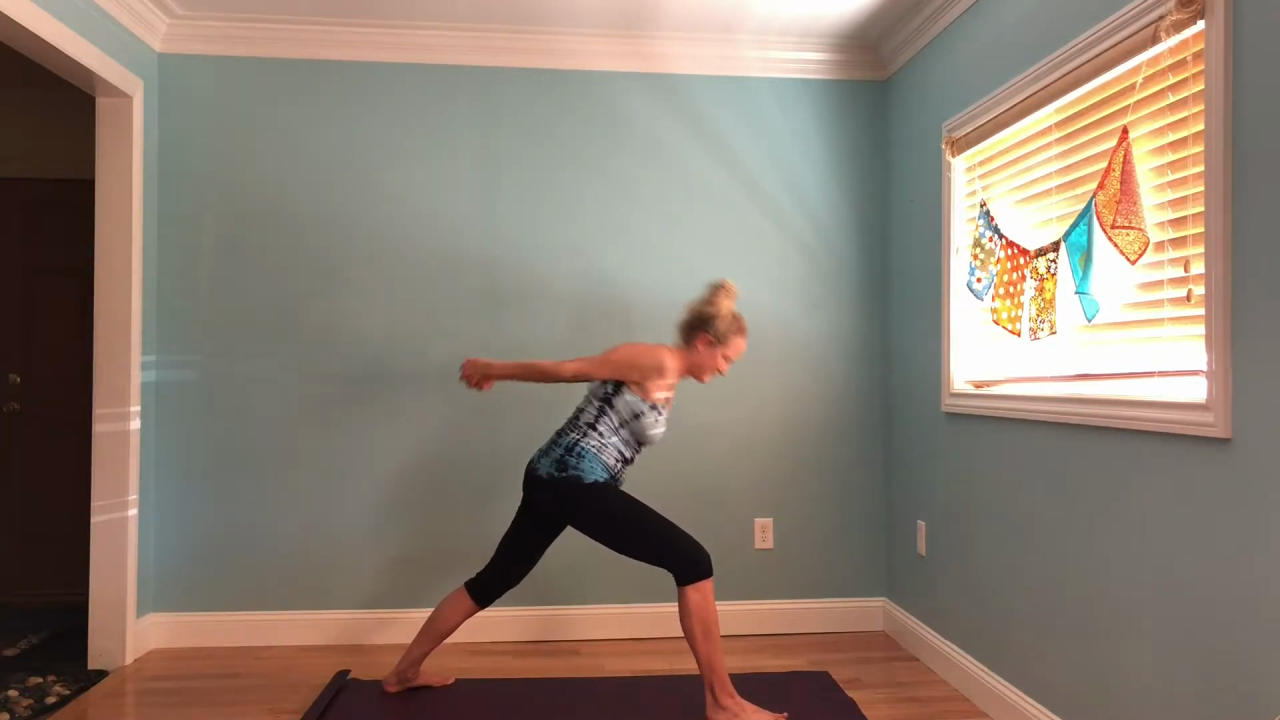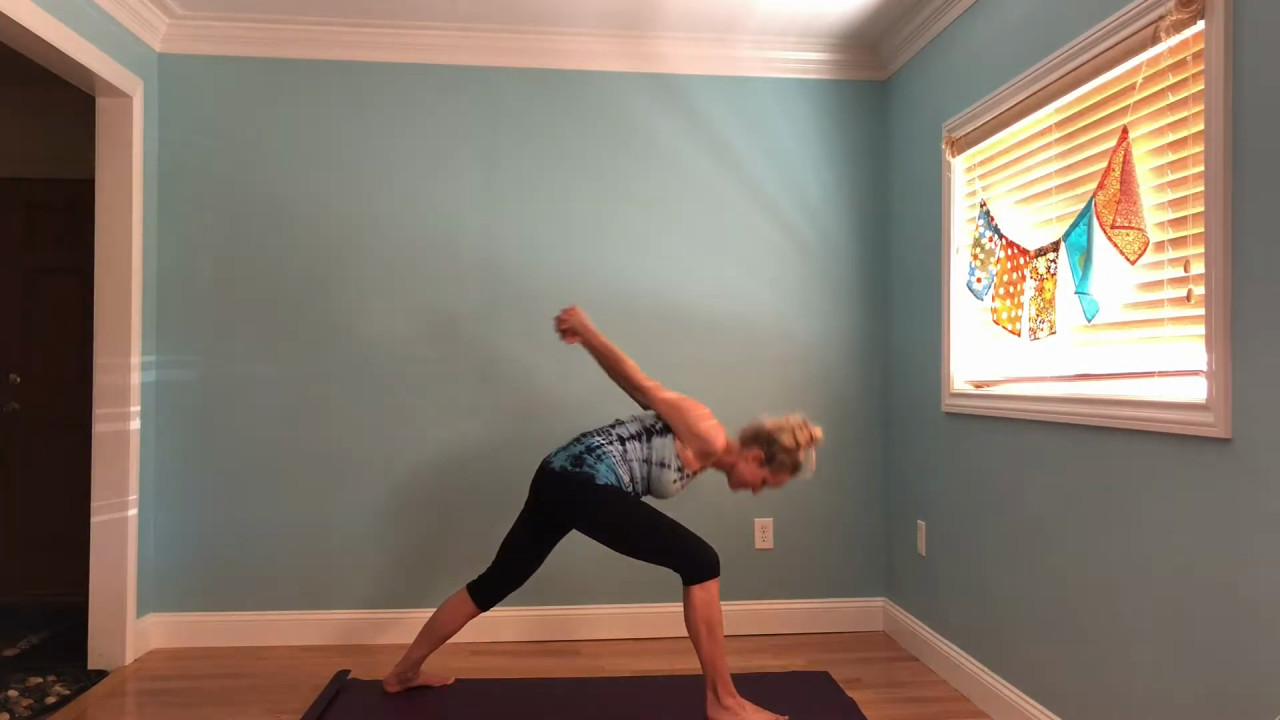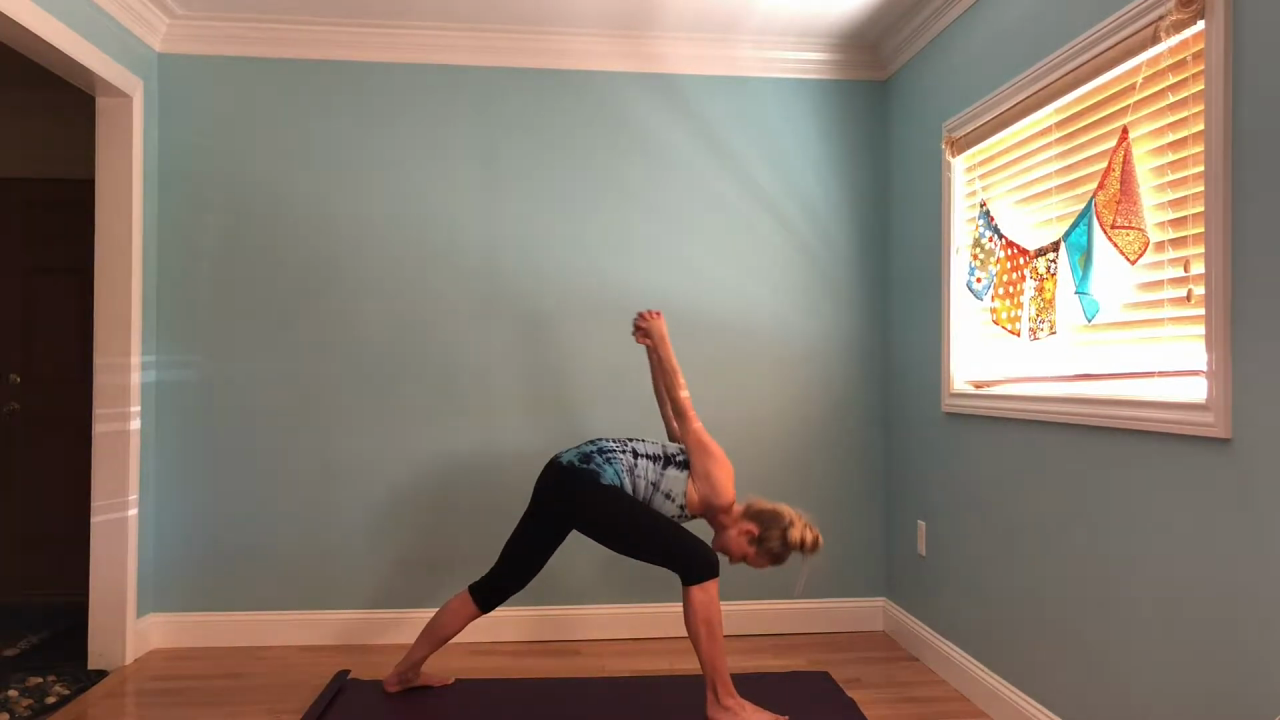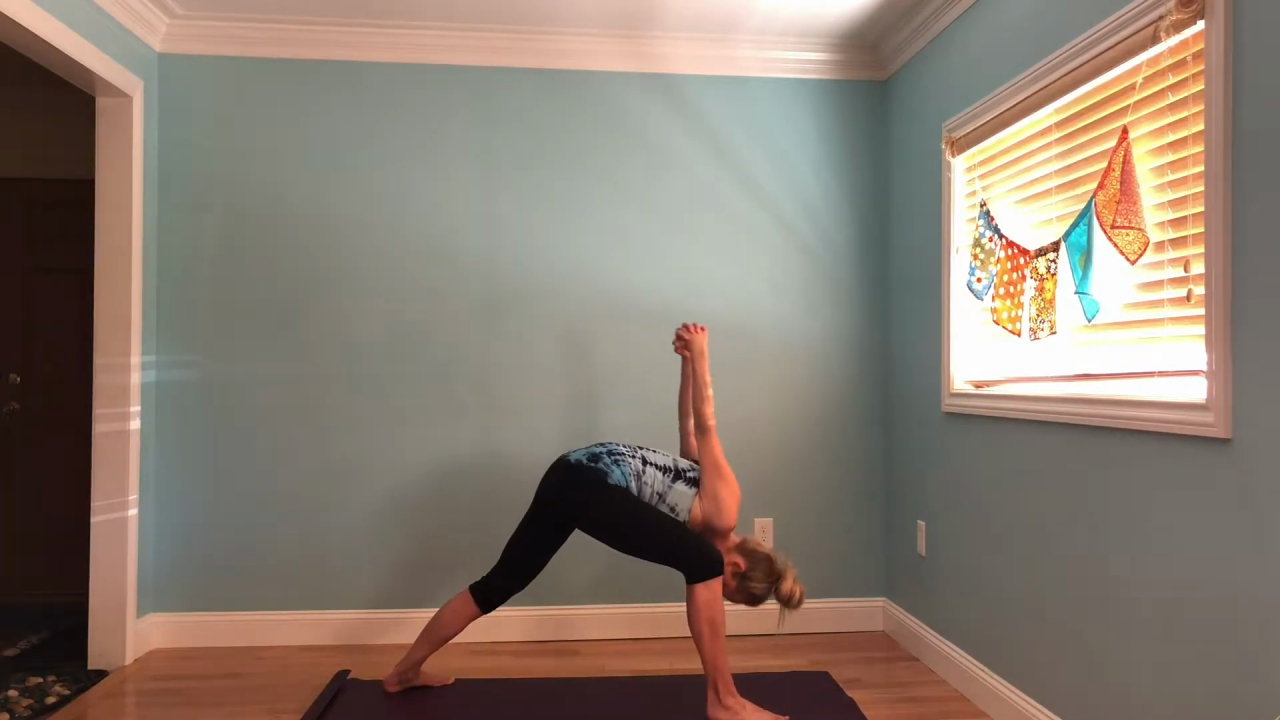
dt=0.5s
person 1, frame 1
left shoulder: (665, 379)
right shoulder: (658, 360)
left elbow: (570, 373)
right elbow: (567, 370)
right wrist: (495, 370)
left hip: (556, 478)
right hip: (576, 480)
left knee: (493, 579)
right knee: (692, 562)
left ankle: (404, 670)
person 1, frame 2
left shoulder: (704, 448)
right shoulder: (711, 440)
left elbow: (639, 388)
right elbow: (642, 386)
left wrist: (585, 335)
right wrist: (587, 332)
left hip: (562, 478)
right hip: (584, 482)
left knee: (496, 581)
right knee: (700, 563)
left ankle: (405, 671)
person 1, frame 3
left shoulder: (704, 479)
right shoulder: (720, 492)
left elbow: (674, 411)
right elbow: (684, 411)
left wrist: (653, 343)
right wrist: (659, 340)
left hip: (567, 476)
right hip: (586, 481)
left knee: (497, 583)
right knee: (698, 565)
left ankle: (405, 671)
person 1, frame 4
left shoulder: (714, 501)
right shoulder: (722, 515)
left elbow: (693, 429)
right elbow: (706, 430)
left hip: (569, 476)
right hip: (591, 483)
left knee: (500, 583)
right knee: (702, 564)
left ankle: (405, 671)
